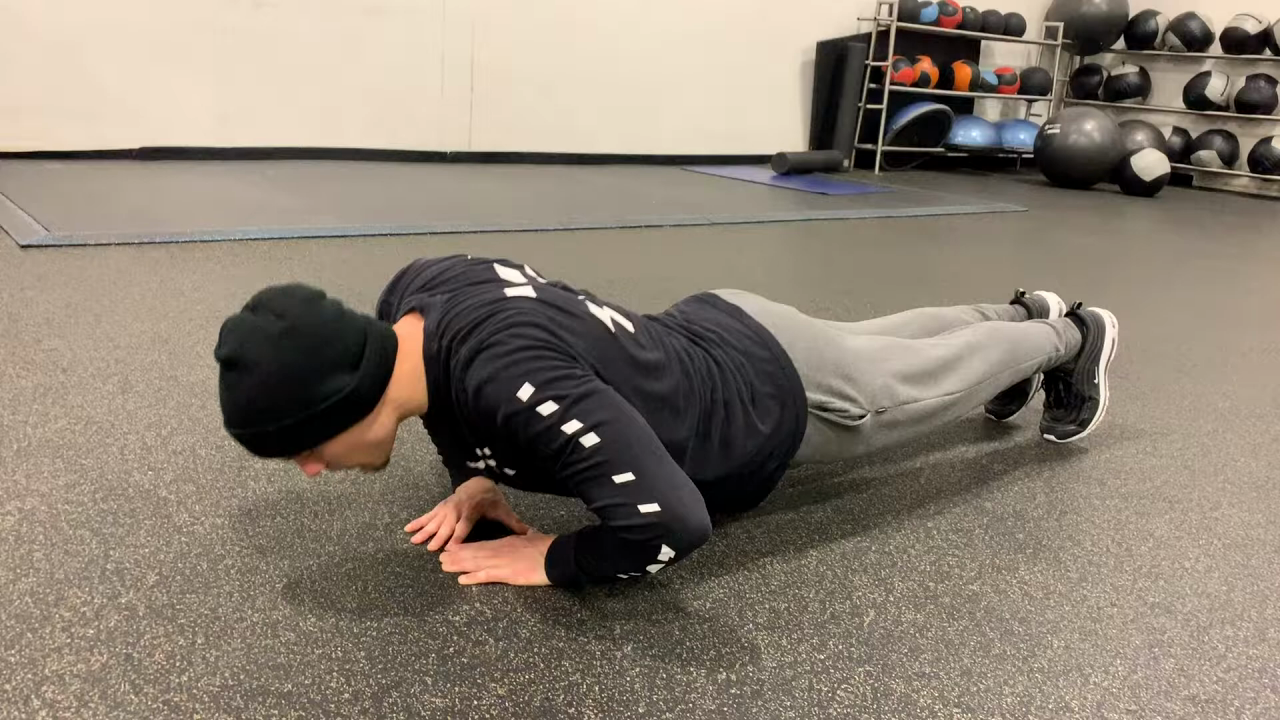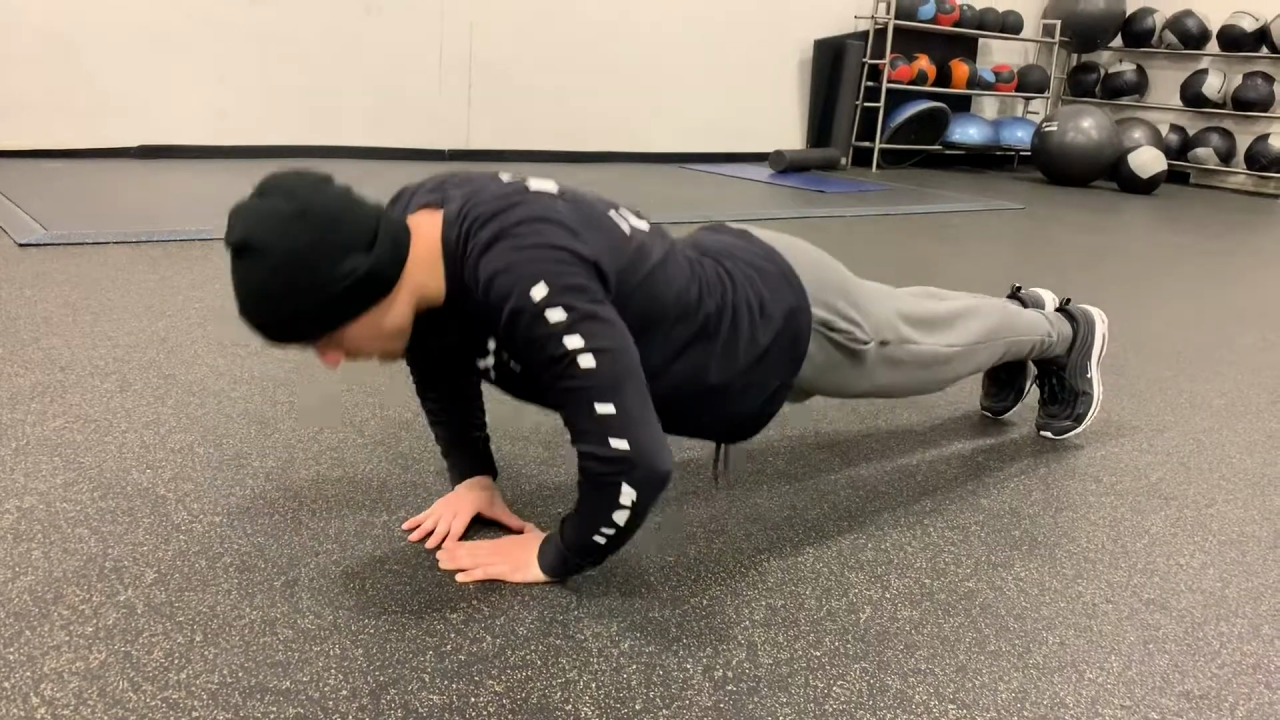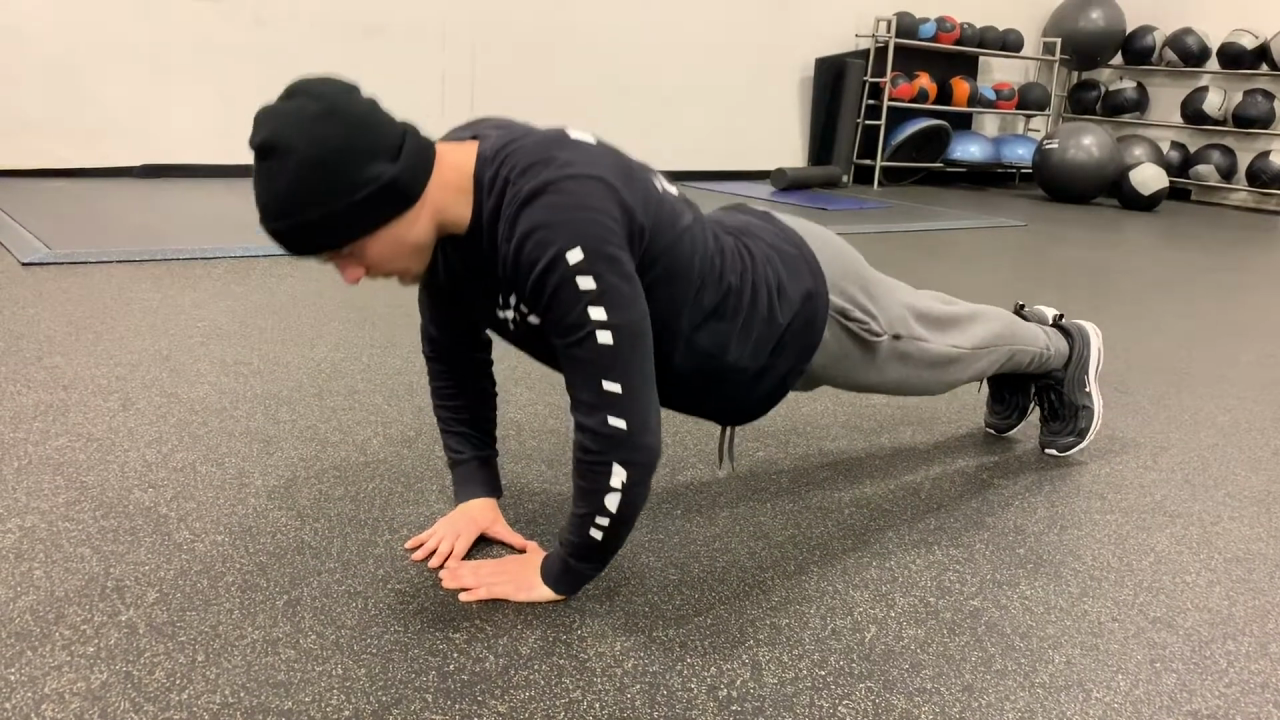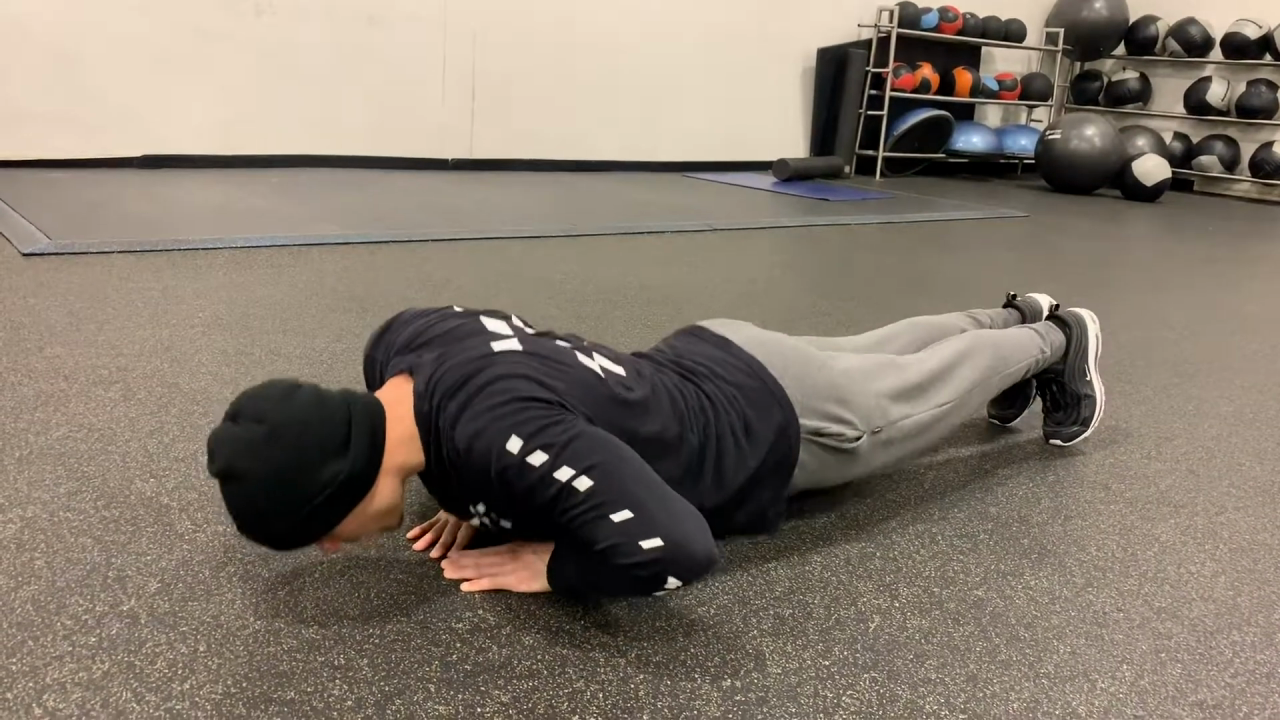
dt=1s
person 1, frame 1
left shoulder: (511, 379)
right shoulder: (408, 303)
left elbow: (671, 519)
left wrist: (550, 560)
right wrist: (475, 477)
left hip: (782, 397)
right hip: (713, 335)
left knee: (933, 377)
right knee: (879, 339)
left ankle: (1070, 339)
right ankle: (1019, 316)
person 1, frame 2
left shoulder: (530, 274)
right shoulder: (413, 233)
left elbow: (634, 457)
right elbow: (440, 358)
left wrist: (555, 558)
right wrist: (473, 477)
left hip: (785, 320)
right hip: (721, 286)
left knee: (931, 345)
right knee: (911, 323)
left ankle: (1064, 337)
right ankle: (1022, 311)
person 1, frame 3
left shoulder: (559, 224)
right shoulder: (444, 192)
left elbow: (624, 433)
right elbow: (454, 347)
left wrist: (558, 573)
right wrist: (477, 490)
left hip: (797, 306)
right hip: (734, 266)
left knee: (940, 347)
right knee: (936, 340)
left ankle: (1058, 349)
right ankle: (1021, 326)
person 1, frame 4
left shoulder: (499, 428)
right shoulder: (395, 355)
left elbow: (680, 545)
left wrist: (549, 564)
right wrist: (478, 500)
left hip: (773, 424)
right hip: (706, 365)
left knee: (917, 393)
right knee: (878, 355)
left ankle: (1056, 341)
right ankle: (1006, 321)
